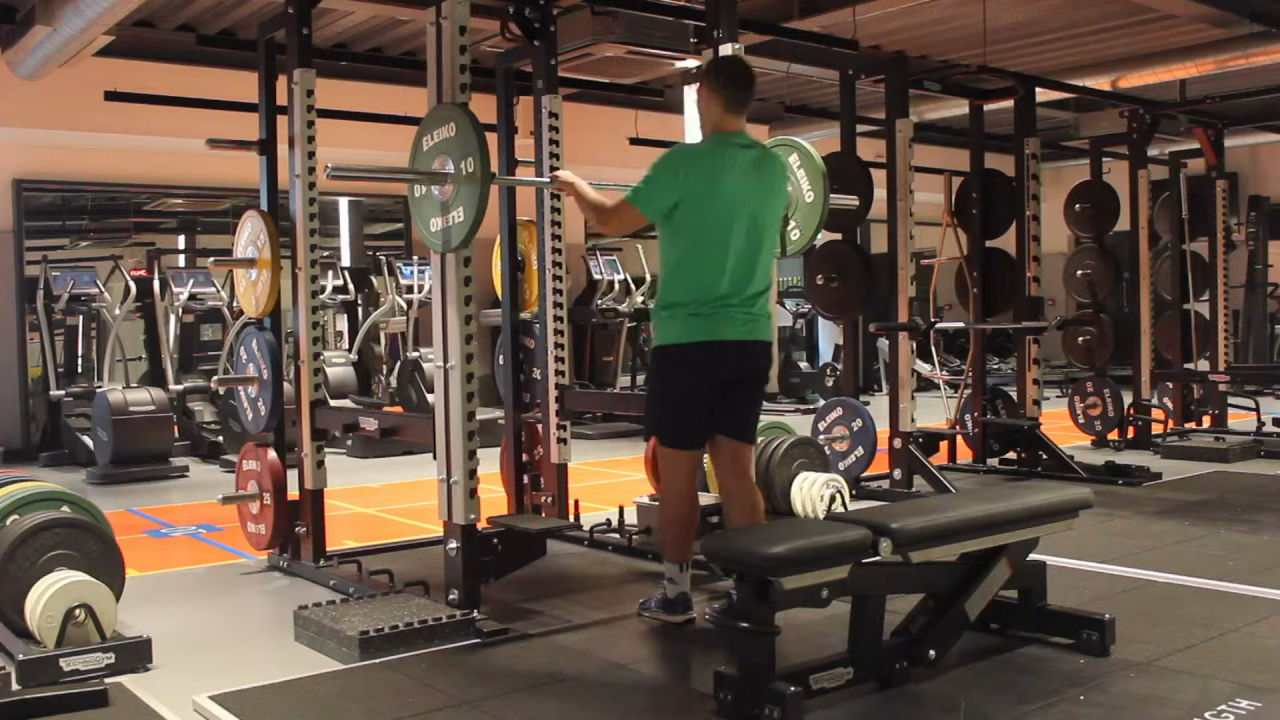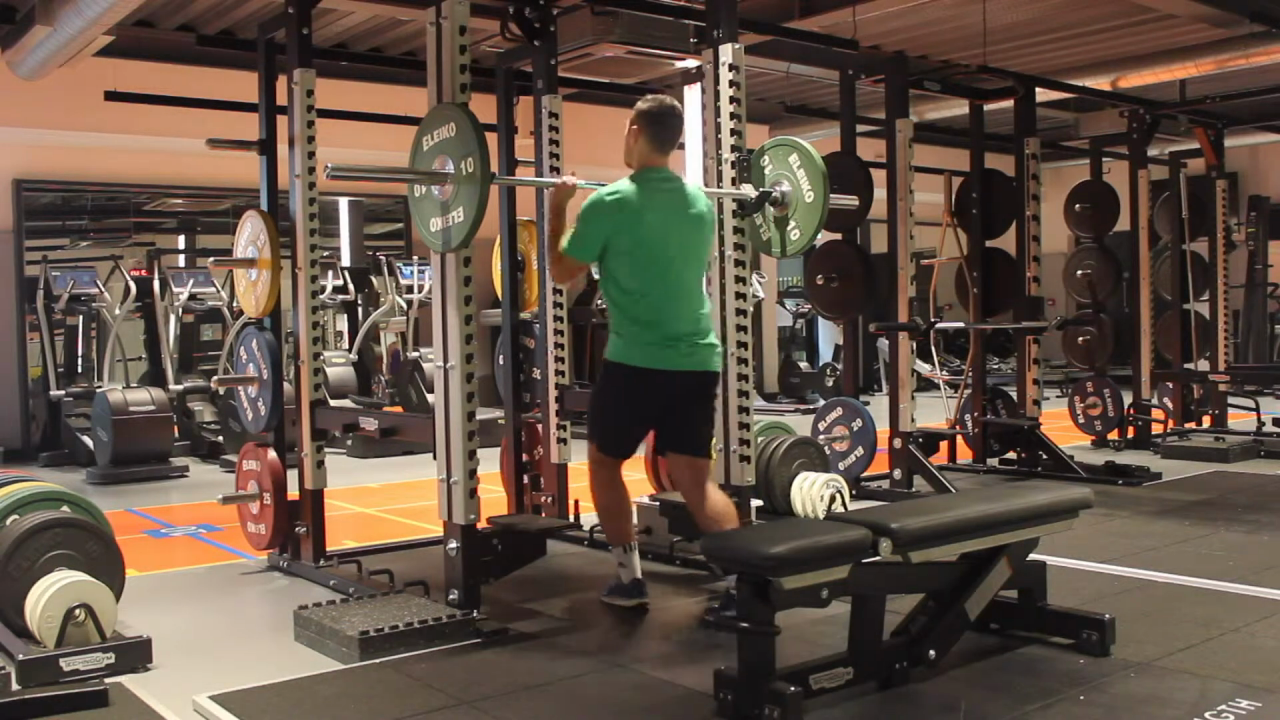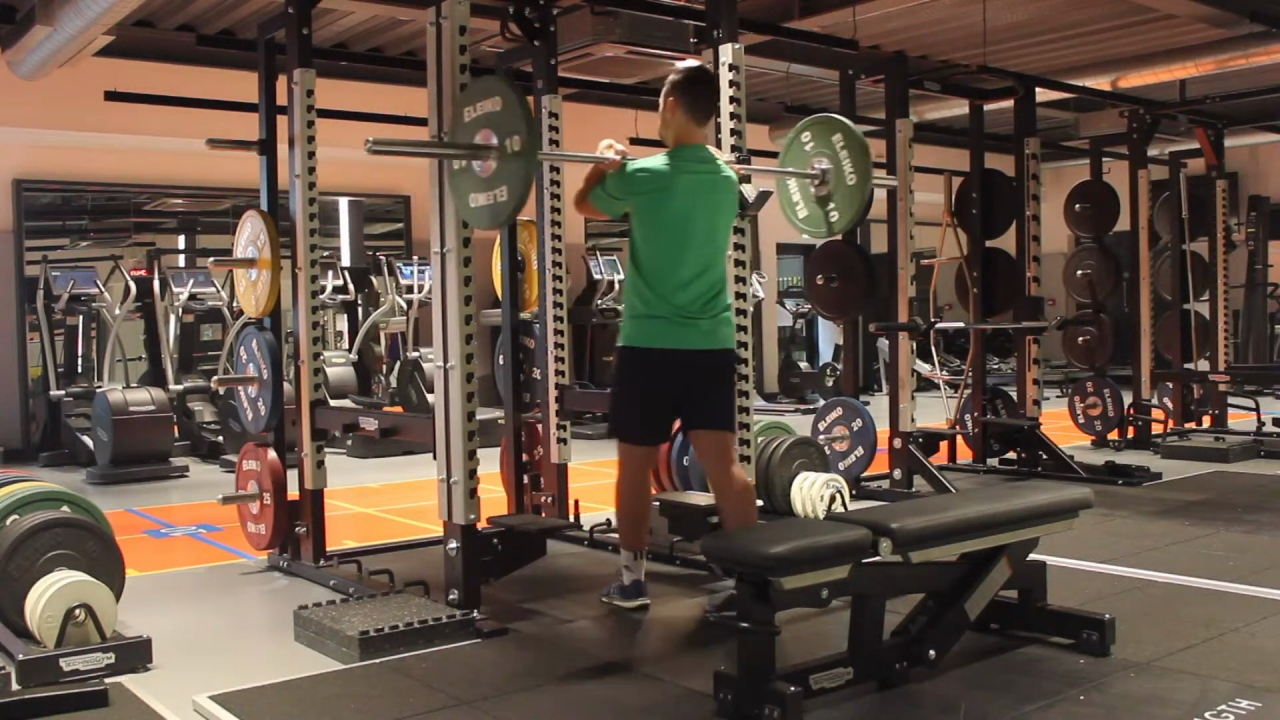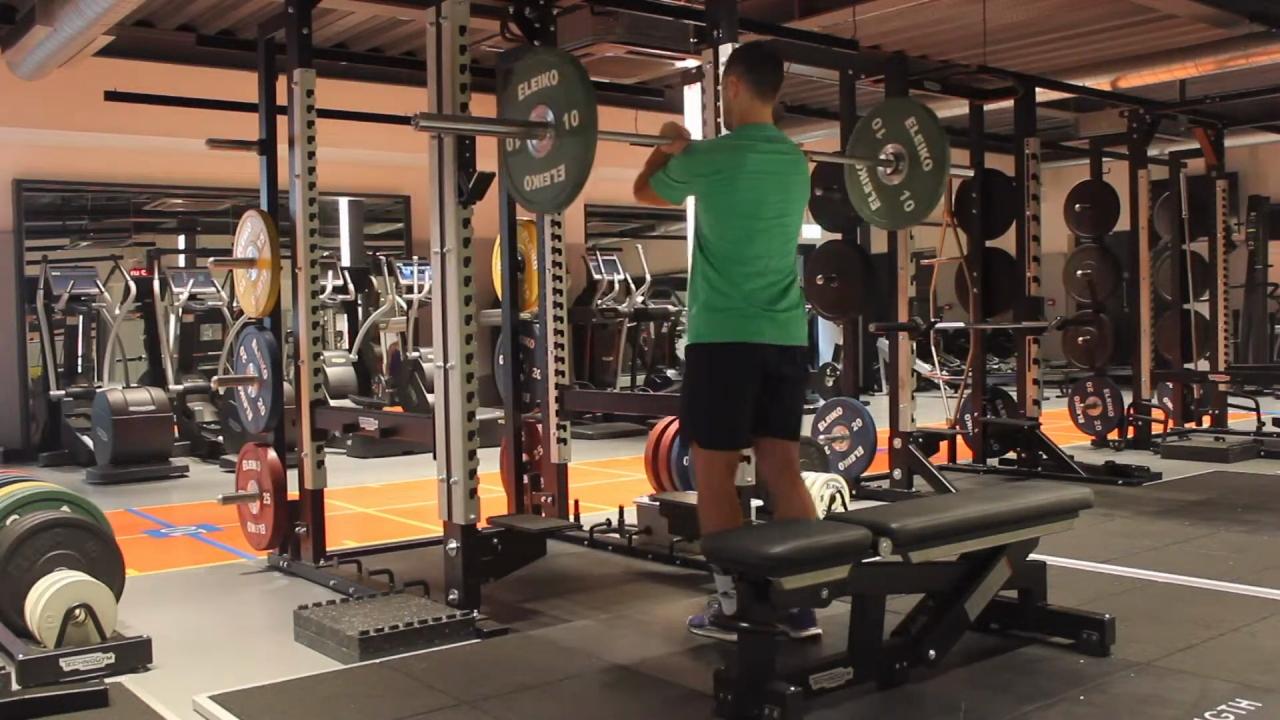
dt=1s
person 1, frame 1
left shoulder: (686, 162)
right shoulder: (776, 168)
left elbow: (612, 221)
left wrist: (574, 184)
left hip: (689, 339)
right hip: (752, 339)
left knee: (678, 470)
right knee: (736, 470)
left ankle: (676, 594)
person 1, frame 2
left shoulder: (610, 202)
right shoulder: (701, 202)
left elbow: (563, 271)
left wrist: (559, 208)
left hip: (634, 362)
right hip: (697, 362)
left knee: (604, 465)
right knee: (695, 479)
left ankle: (629, 578)
person 1, frame 3
left shoulder: (643, 176)
right shoulder: (727, 179)
left elbow: (585, 205)
left wrist: (604, 165)
left hip: (650, 344)
right hip: (713, 343)
left knee: (636, 465)
right knee: (724, 464)
left ankle: (631, 579)
person 1, frame 4
left shoulder: (708, 157)
right shoulder: (797, 162)
left elbow: (645, 192)
left wrist: (668, 147)
left hip: (723, 337)
right hip: (785, 337)
left knee: (716, 473)
right knee: (783, 468)
left ankle: (732, 607)
right ankle: (800, 603)
